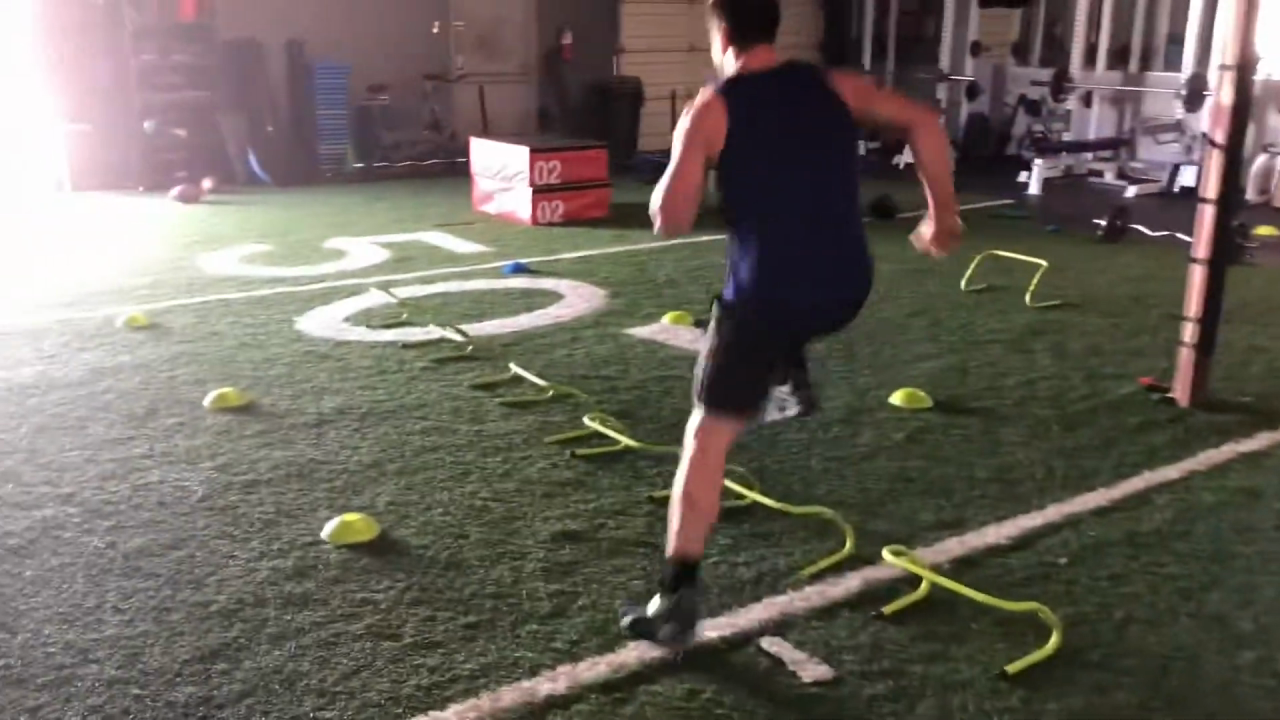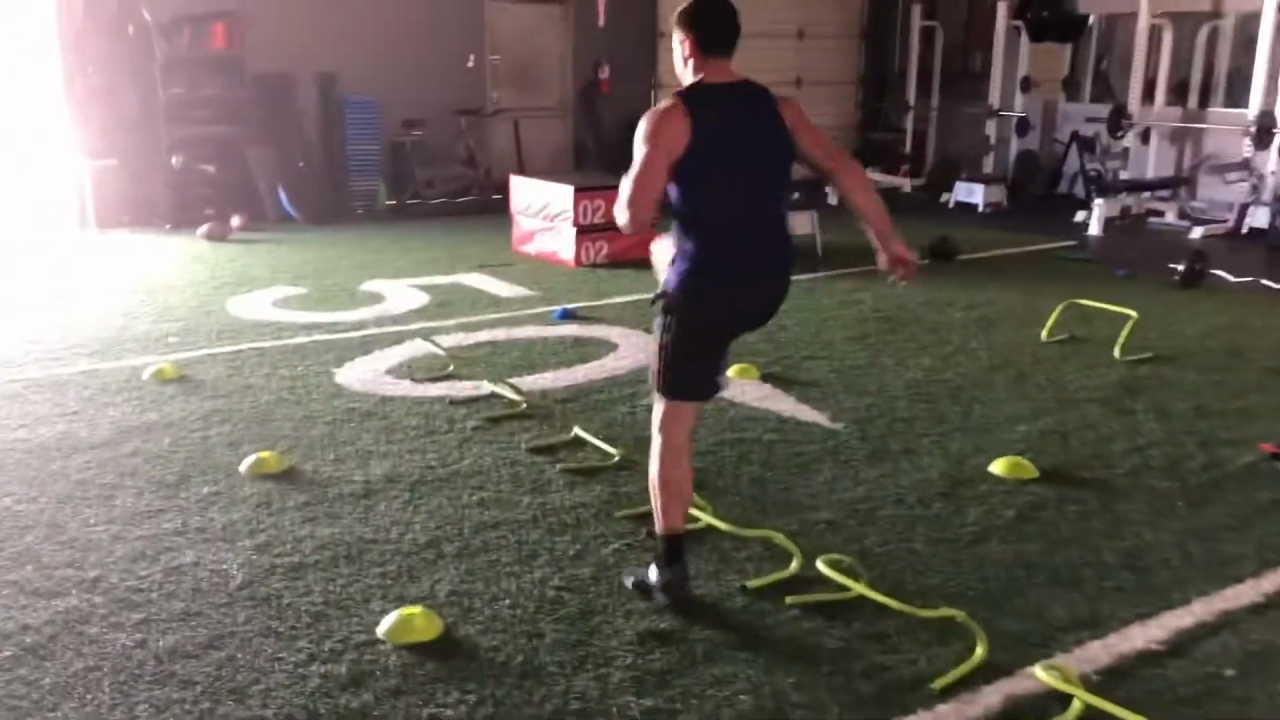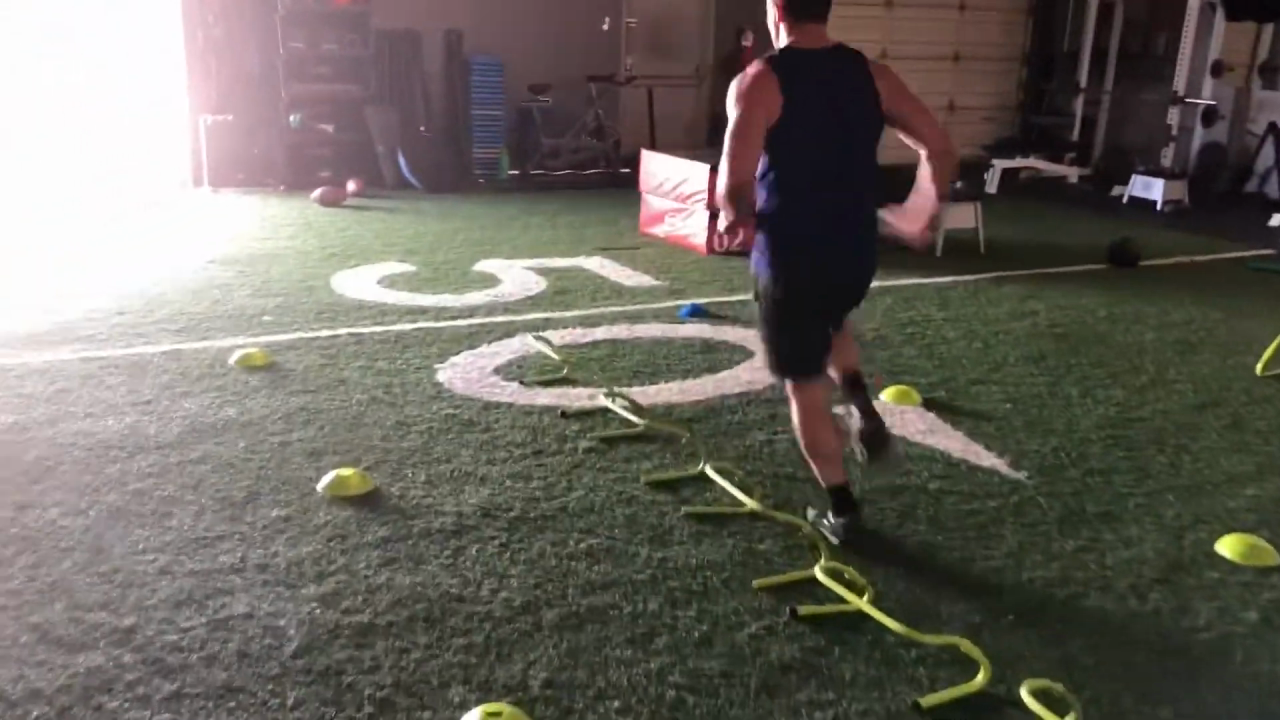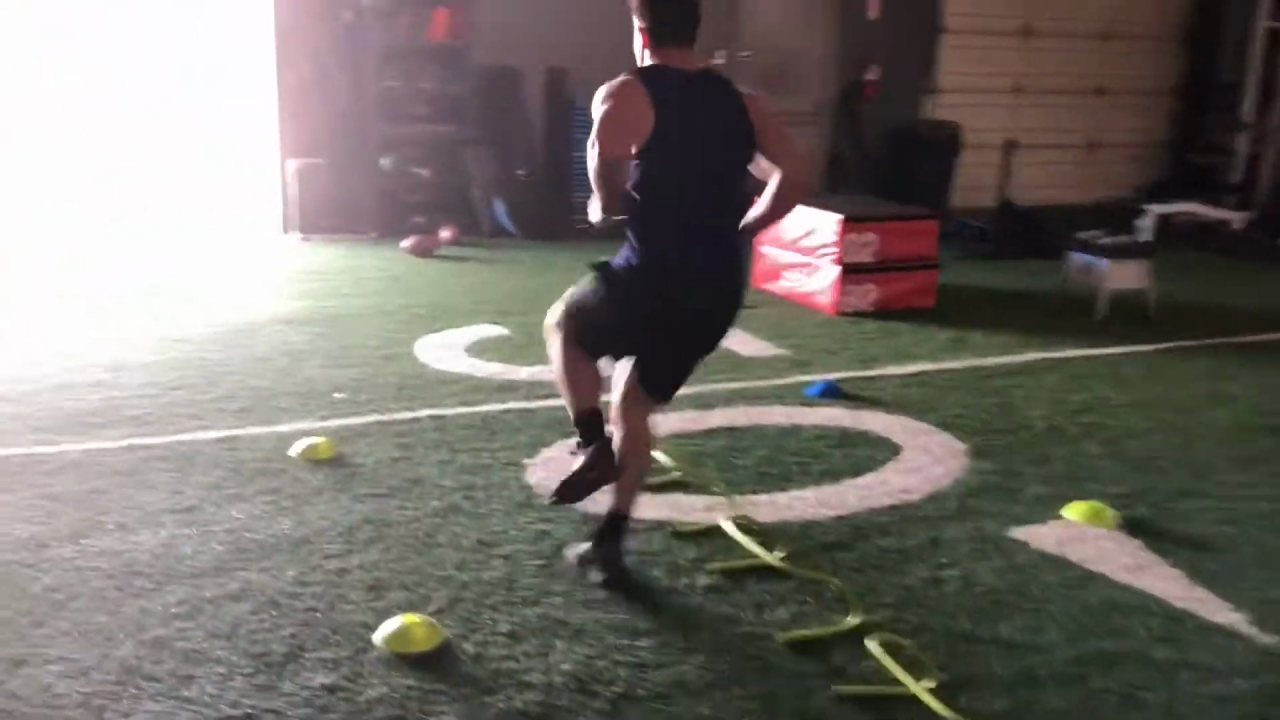
dt=1s
person 1, frame 1
left shoulder: (711, 110)
right shoulder: (835, 87)
left elbow: (668, 216)
right elbow: (925, 123)
left wrist: (689, 164)
right wrist: (941, 211)
left hip: (767, 293)
right hip: (846, 289)
left knee: (706, 440)
left ankle: (675, 597)
right ankle: (790, 379)
person 1, frame 2
left shoulder: (668, 118)
right shoulder: (780, 109)
left elbow: (634, 215)
right elbow: (844, 171)
left wrist: (626, 201)
right wrist: (886, 241)
left hip: (709, 288)
right hip: (769, 286)
left knee: (672, 423)
left ankle: (669, 566)
right ankle: (708, 381)
person 1, frame 3
left shoulder: (759, 81)
right shoulder: (872, 75)
left elbow: (735, 180)
right elbow: (939, 147)
left wrist: (736, 214)
right wrist: (922, 211)
left hip: (790, 264)
right hip: (855, 258)
left knee: (806, 393)
right knee: (827, 316)
left ankle: (842, 511)
right ankle: (862, 406)
person 1, frame 4
left shoulder: (624, 96)
right shoulder: (741, 102)
left elbow: (606, 165)
right elbow: (795, 175)
left wrist: (606, 205)
right wrist: (745, 229)
left hip: (651, 284)
right hip: (718, 296)
left knee: (564, 325)
right knee: (635, 410)
left ankle: (595, 446)
